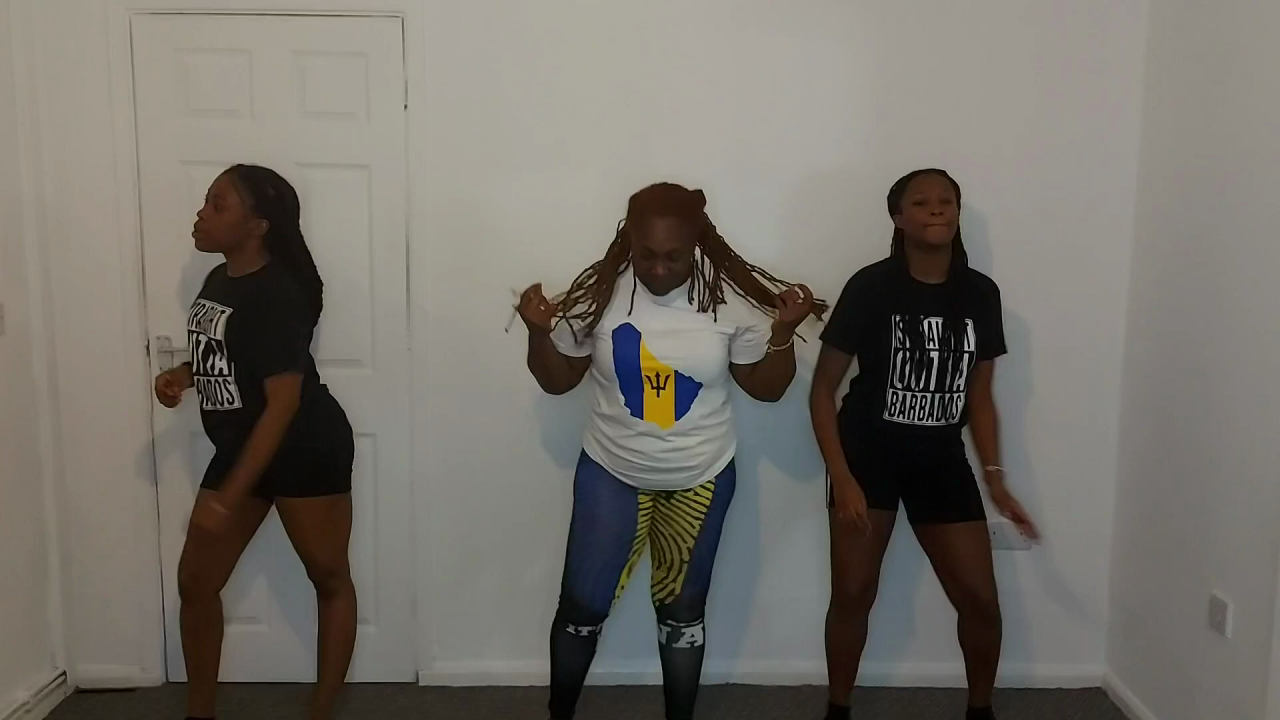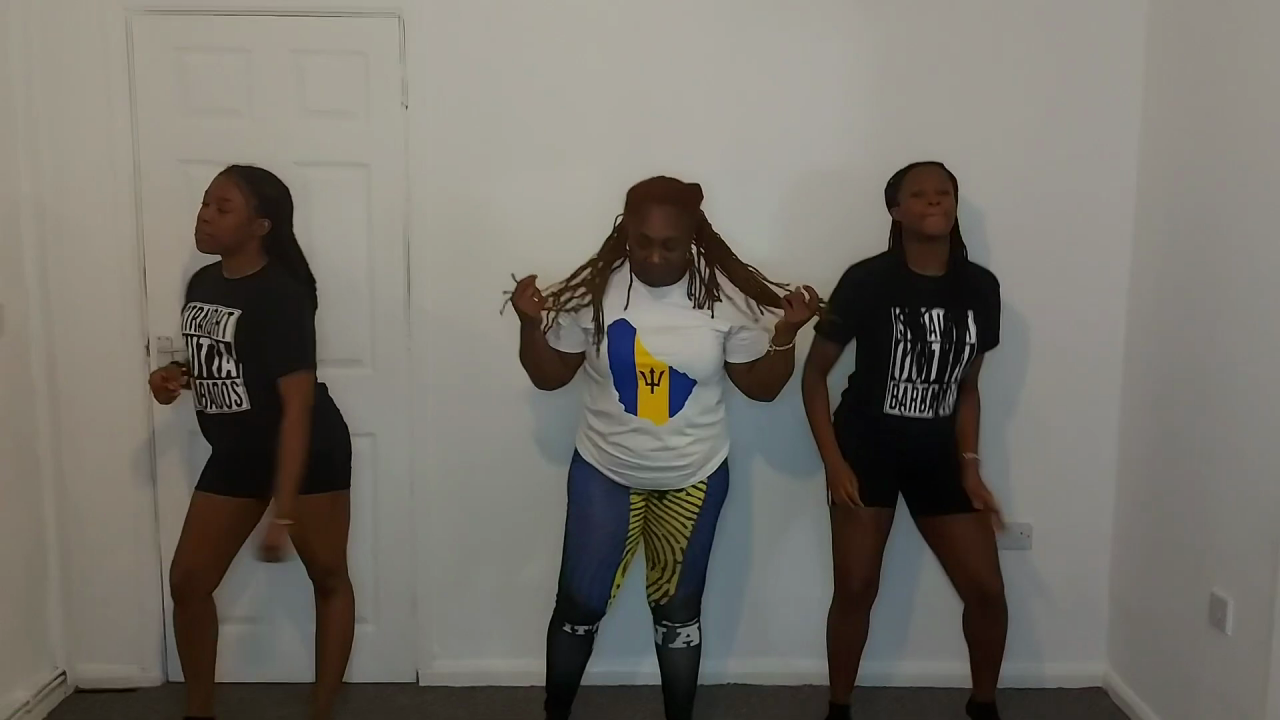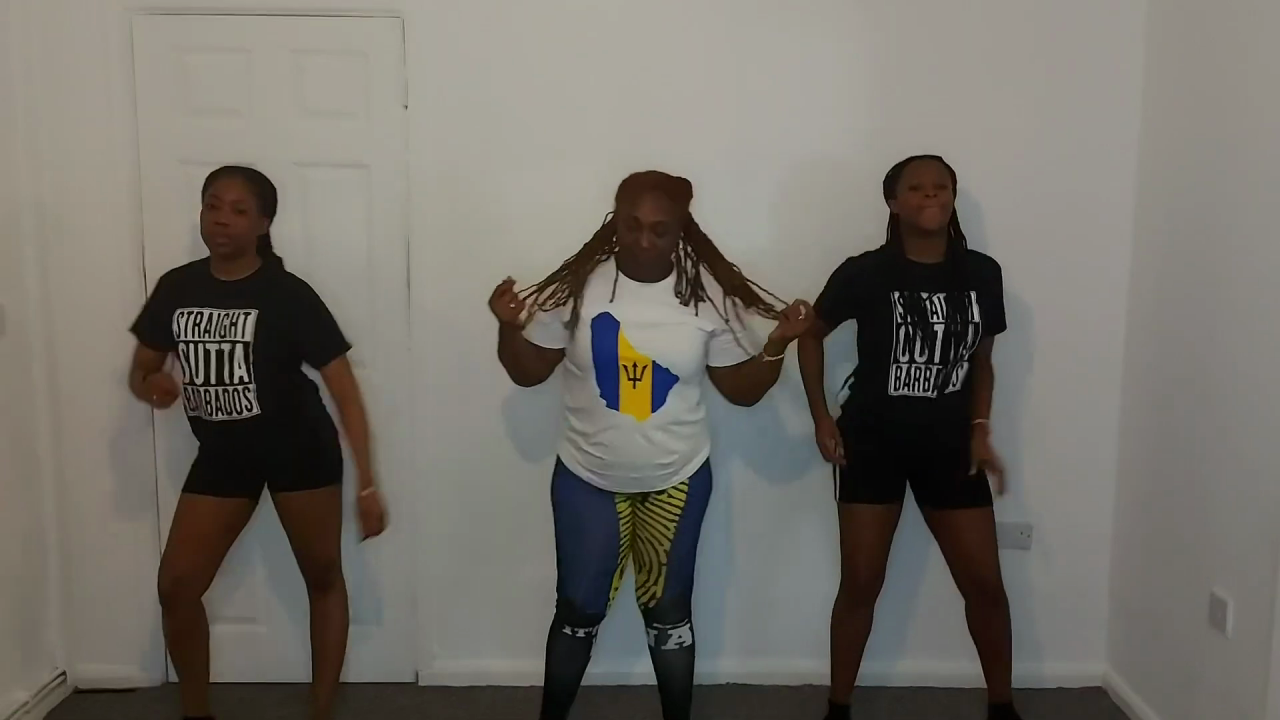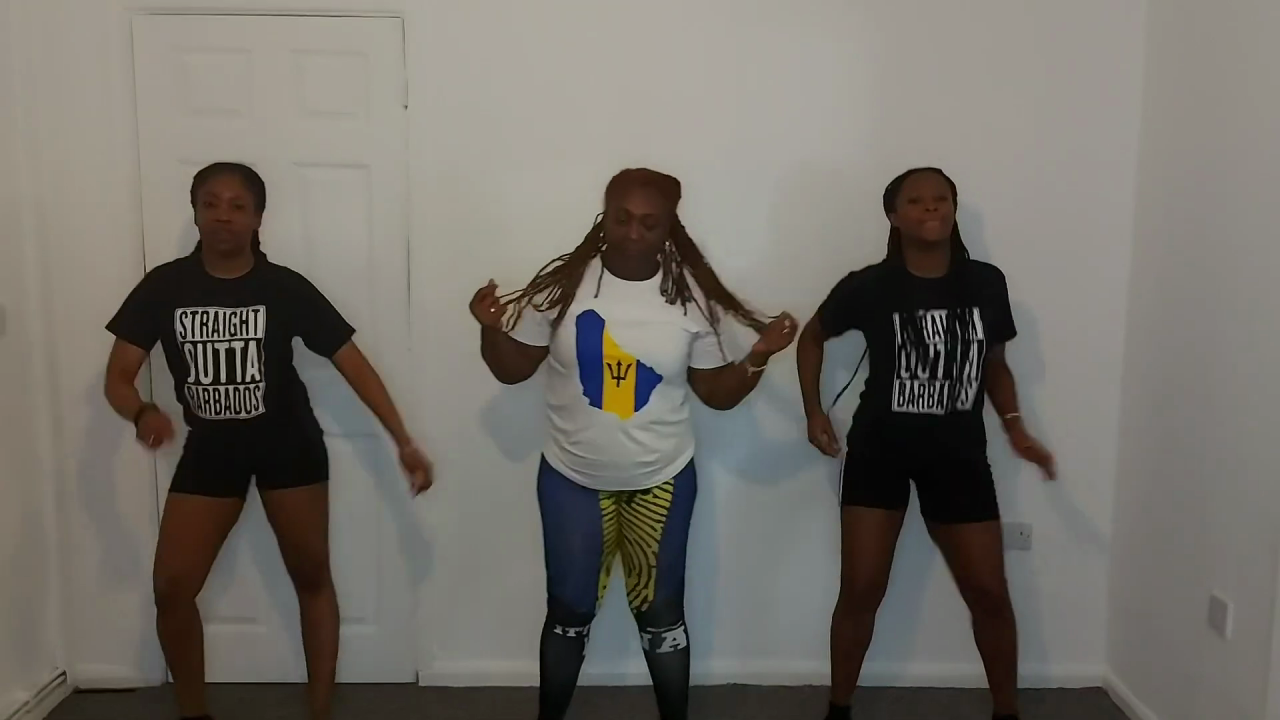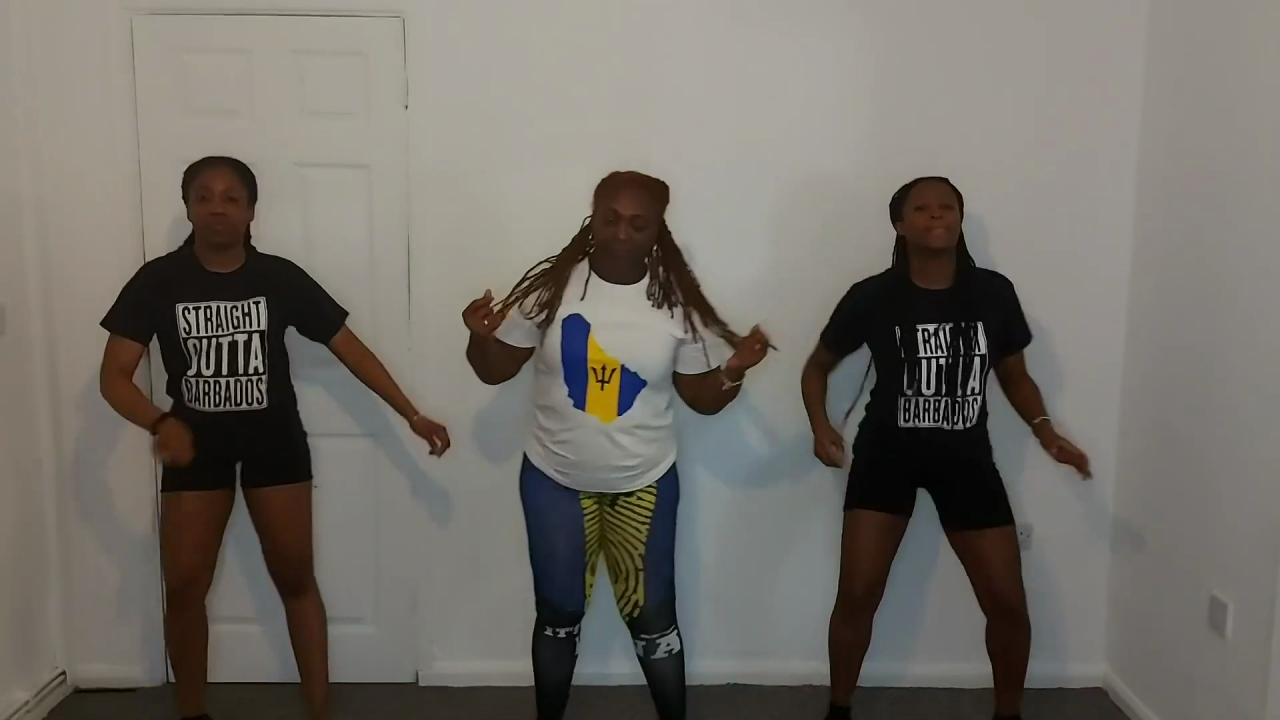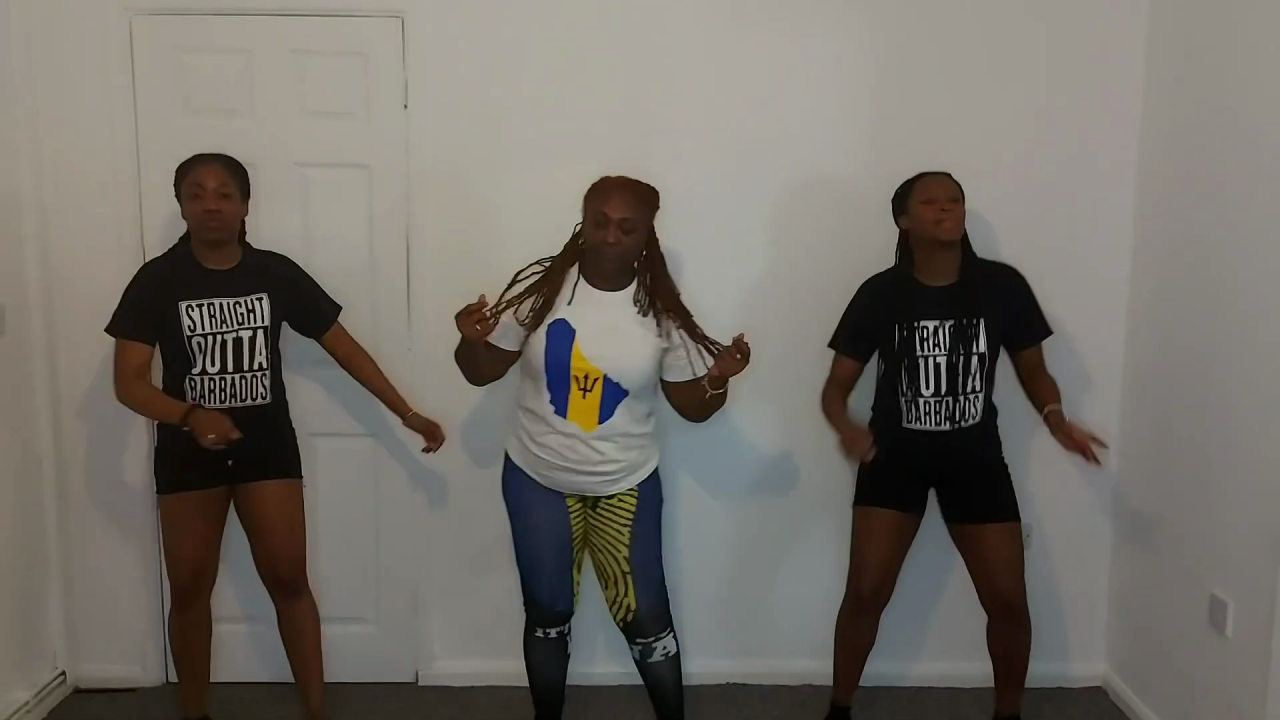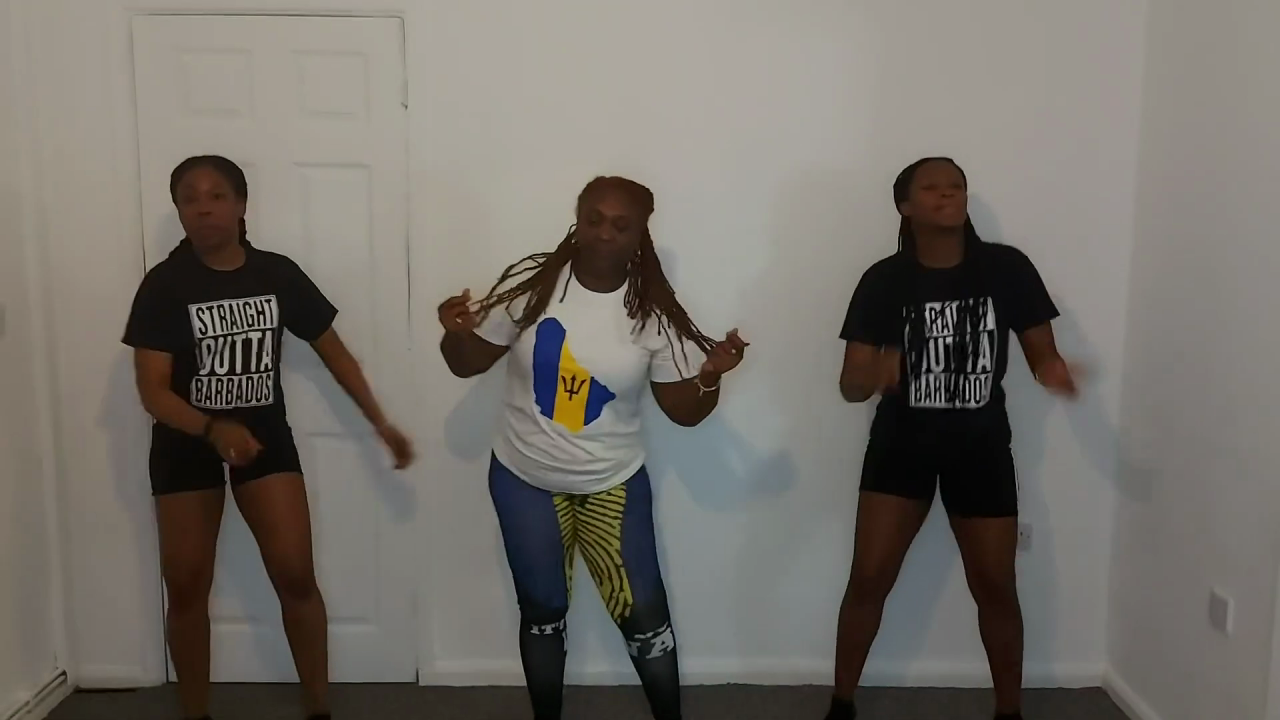
dt=0.1s
person 1, frame 1
left shoulder: (279, 295)
right shoulder: (216, 283)
left elbow: (283, 406)
left wrist: (228, 499)
right wrist: (180, 379)
left hip: (309, 451)
right hip: (239, 448)
left knee: (330, 580)
right knee: (195, 580)
person 1, frame 2
left shoulder: (281, 297)
right shoulder: (203, 283)
left elbow: (297, 405)
left wrist: (282, 512)
right wrist: (176, 377)
left hip: (307, 451)
right hip: (236, 450)
left knee: (329, 578)
right knee: (187, 582)
person 1, frame 3
left shoulder: (285, 295)
right shoulder: (177, 287)
left elbow: (342, 383)
right elbow: (141, 368)
left wrist: (366, 483)
right wrist: (151, 384)
left hip: (298, 448)
right hip: (222, 452)
left knee: (323, 577)
right knee: (176, 586)
person 1, frame 4
left shoulder: (285, 289)
right shoulder: (164, 286)
left elbow: (352, 361)
right elbow: (117, 377)
left wrist: (403, 442)
right wrist: (142, 412)
left hip: (289, 446)
right hip: (210, 450)
left knee: (311, 578)
right knee: (171, 588)
person 1, frame 5
left shoulder: (279, 278)
right shoulder: (157, 281)
left elbow: (348, 348)
right elbow: (113, 379)
left wrist: (412, 415)
right wrist: (160, 424)
left hip: (275, 440)
right hip: (197, 448)
left knee: (296, 579)
right knee: (182, 587)
person 1, frame 6
left shoulder: (276, 274)
right shoulder: (157, 280)
left elbow: (340, 344)
right elbow: (128, 383)
left wrist: (406, 412)
right wrist: (189, 416)
left hip: (267, 439)
right hip: (189, 445)
left knee: (287, 581)
right knee: (188, 587)
person 1, frame 7
left shoulder: (282, 276)
right shoulder: (164, 285)
left elbow: (331, 351)
right elbow: (152, 390)
left wrist: (381, 423)
right wrist: (216, 428)
left hip: (268, 437)
right hip: (189, 445)
left knee: (296, 578)
right knee: (186, 588)
person 2, frame 1
left shoulder: (982, 294)
right shoulder: (871, 288)
left elbow: (980, 393)
right elbow: (824, 386)
left wrist: (996, 480)
right wrist: (840, 476)
left hip: (943, 462)
right hip: (869, 455)
left knee: (979, 601)
right knee: (853, 595)
person 2, frame 2
left shoulder: (980, 286)
right shoulder: (866, 281)
left elbow: (966, 385)
right elbow: (815, 371)
left wrist: (970, 469)
right wrist: (834, 461)
left hip: (938, 455)
right hip: (866, 450)
left knee: (987, 592)
right knee: (856, 592)
person 2, frame 3
left shoulder: (982, 272)
right shoulder: (865, 272)
right elbow: (811, 333)
left wrist: (981, 430)
right wrist: (819, 417)
left hip: (949, 445)
right hip: (872, 442)
left knee: (985, 584)
right knee: (860, 586)
person 2, frame 4
left shoulder: (986, 283)
right shoulder: (868, 286)
right elbow: (811, 338)
left wrist: (1015, 426)
right wrist: (813, 412)
left hip: (958, 454)
right hip: (879, 449)
left knee: (991, 595)
right knee: (861, 590)
person 2, frame 5
left shoulder: (993, 292)
right shoulder: (872, 296)
left elbow: (1012, 373)
right elbow: (818, 366)
left wrist: (1044, 428)
right wrist: (821, 426)
left hip: (966, 462)
right hip: (885, 458)
left knee: (1007, 601)
right knee: (856, 594)
person 2, frame 6
left shoulder: (1003, 285)
right shoulder: (880, 294)
left elbow: (1032, 368)
right elbow: (837, 385)
left wrist: (1057, 420)
right wrist: (844, 425)
left hip: (976, 459)
right hip: (896, 457)
left knee: (1007, 600)
right knee: (865, 593)
person 2, frame 7
left shoulder: (1008, 268)
right shoulder: (884, 279)
left elbow: (1041, 352)
right elbow: (852, 385)
left wrist: (1051, 367)
right wrist: (876, 374)
left hip: (982, 445)
right hip: (902, 442)
left knee: (996, 589)
right knee: (869, 580)
person 3, frame 1
left shoulder: (730, 297)
right shoulder: (597, 291)
left elbow: (766, 388)
right elbow: (557, 380)
left wrist: (784, 332)
right wrist: (539, 331)
left hip: (700, 479)
right hip: (610, 473)
left knee: (681, 608)
right knee: (582, 605)
person 3, frame 2
left shoulder: (726, 295)
right shoulder: (591, 288)
left elbow: (762, 387)
right elbow: (549, 376)
left wrist: (786, 334)
right wrist: (531, 324)
left hip: (693, 480)
right hip: (604, 473)
left knee: (677, 608)
right knee: (579, 604)
person 3, frame 3
left shoulder: (708, 294)
right shoulder: (577, 283)
left elbow: (740, 390)
right elbow: (529, 372)
left wrist: (776, 348)
right wrist: (509, 327)
left hip: (676, 480)
right hip: (587, 478)
left knee: (667, 609)
right knee: (579, 611)
person 3, frame 4
left shoulder: (691, 296)
right shoulder: (563, 283)
left elbow: (718, 393)
right elbow: (512, 368)
left wrist: (758, 357)
right wrist: (491, 327)
left hip: (661, 480)
right hip: (572, 477)
left knee: (659, 611)
right knee: (569, 611)
person 3, frame 5
left shoulder: (676, 301)
right shoulder: (549, 282)
left elbow: (703, 399)
right elbow: (496, 370)
left wrist: (736, 370)
right wrist: (480, 336)
left hip: (644, 483)
right hip: (555, 481)
left knee: (652, 613)
right knee: (559, 613)
person 3, frame 6
left shoulder: (661, 309)
right shoulder: (537, 286)
left elbow: (690, 405)
right elbow: (483, 371)
left wrist: (718, 380)
right wrist: (470, 340)
left hip: (626, 488)
right hip: (537, 482)
left knee: (645, 616)
right knee: (548, 614)
person 3, frame 7
left shoulder: (654, 312)
right shoulder: (530, 282)
left elbow: (685, 410)
right elbow: (469, 362)
left wrist: (712, 375)
right wrist: (455, 332)
left hip: (614, 484)
right hip: (524, 480)
left knee: (642, 611)
right knee: (543, 611)
